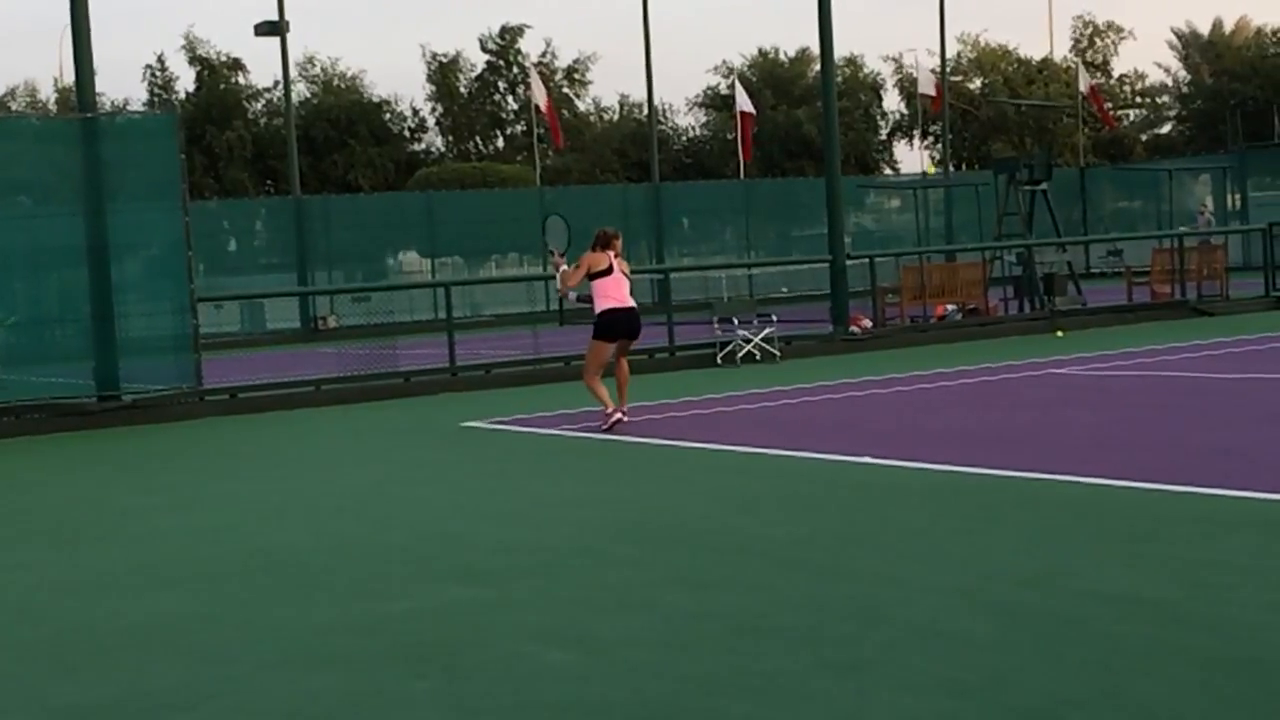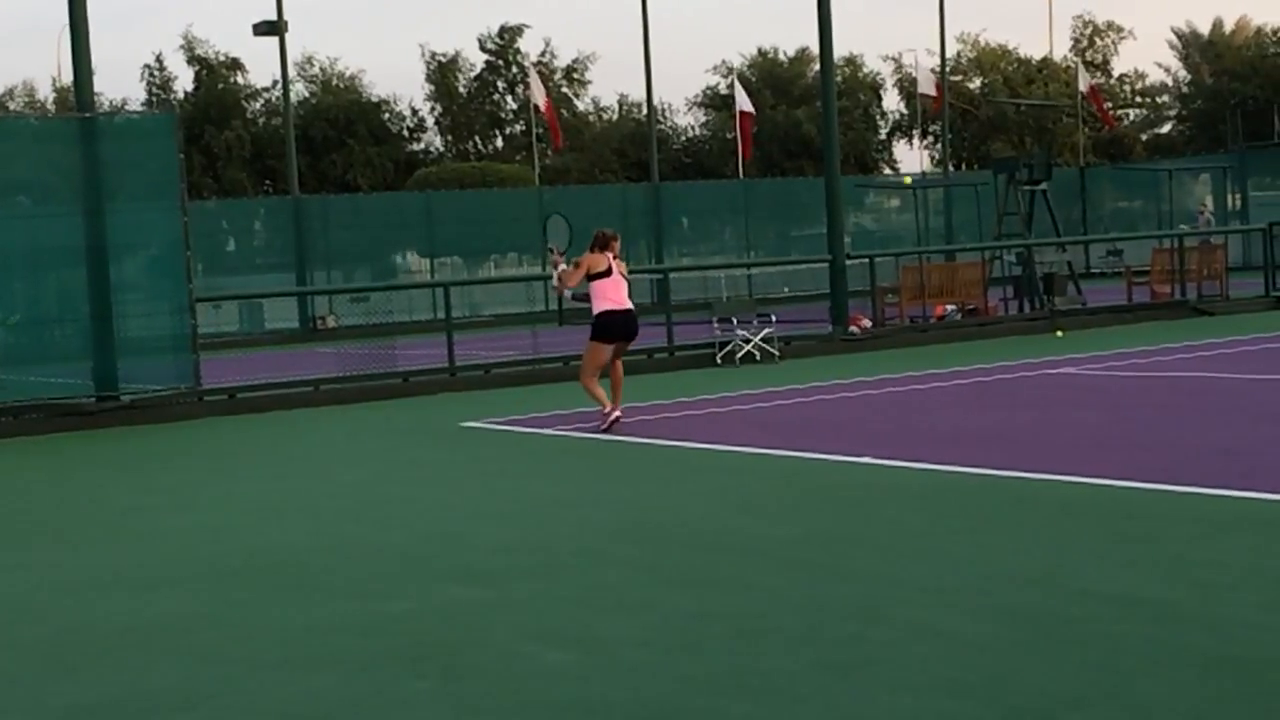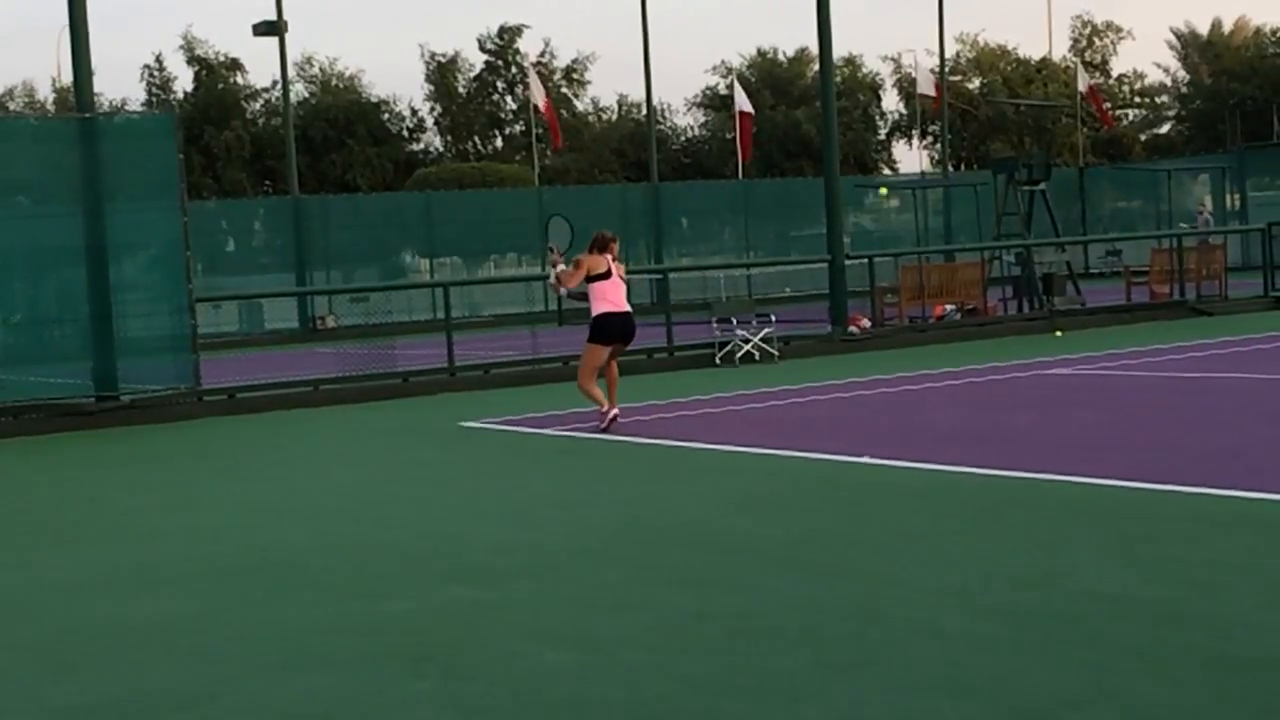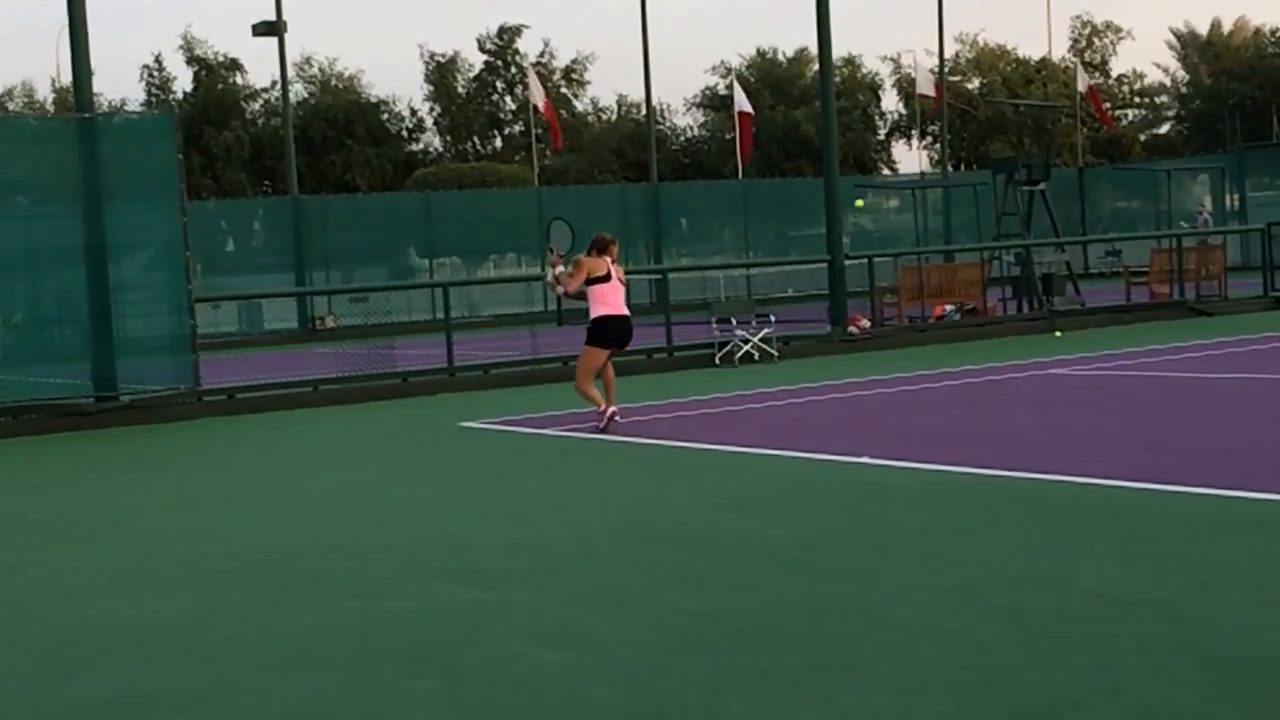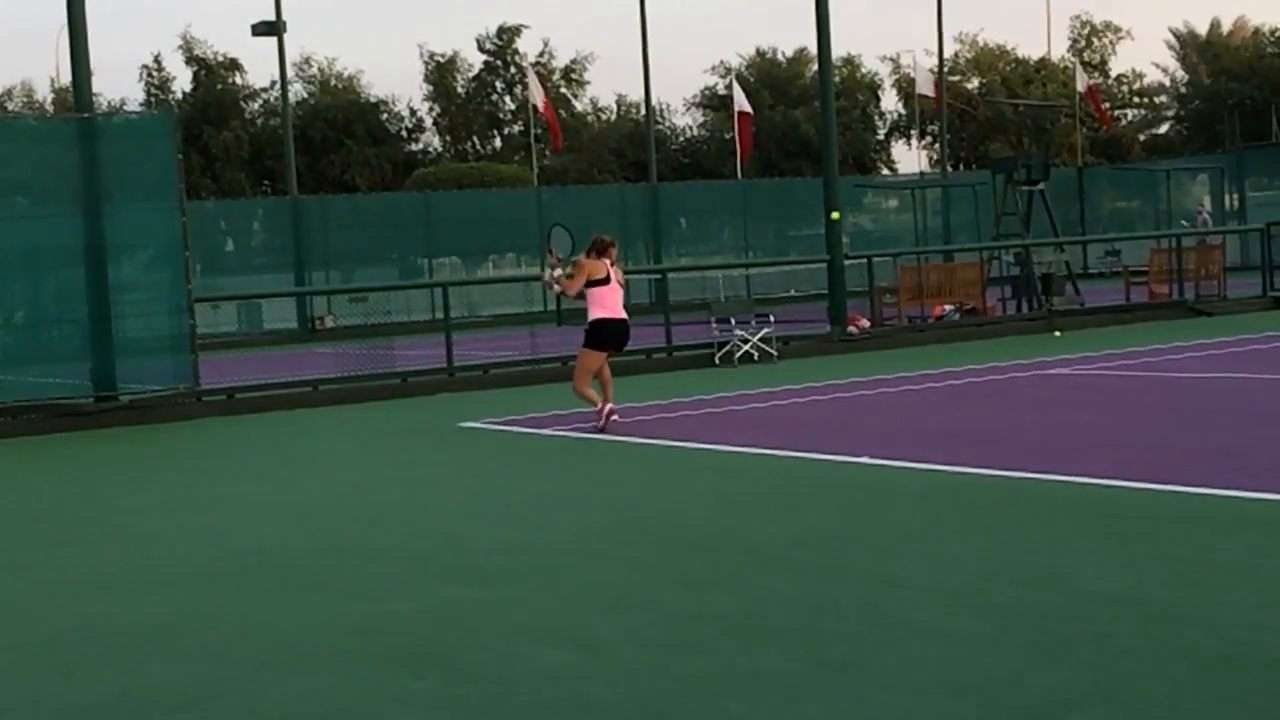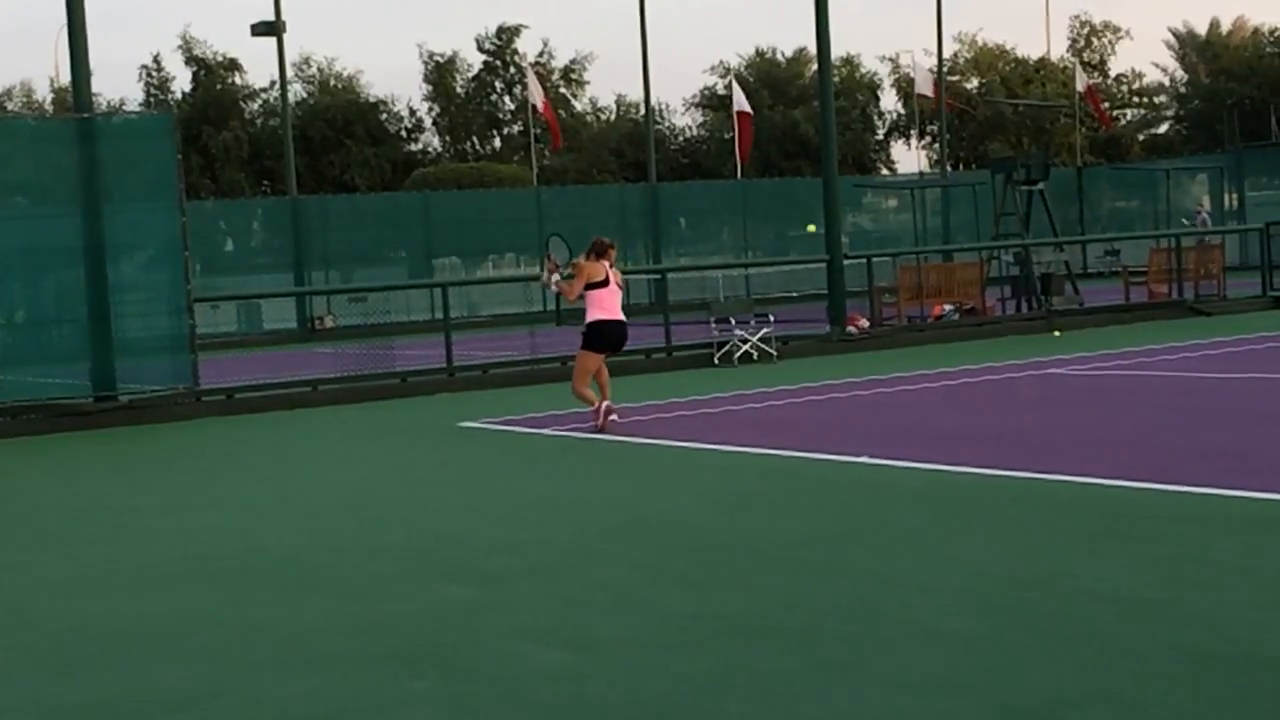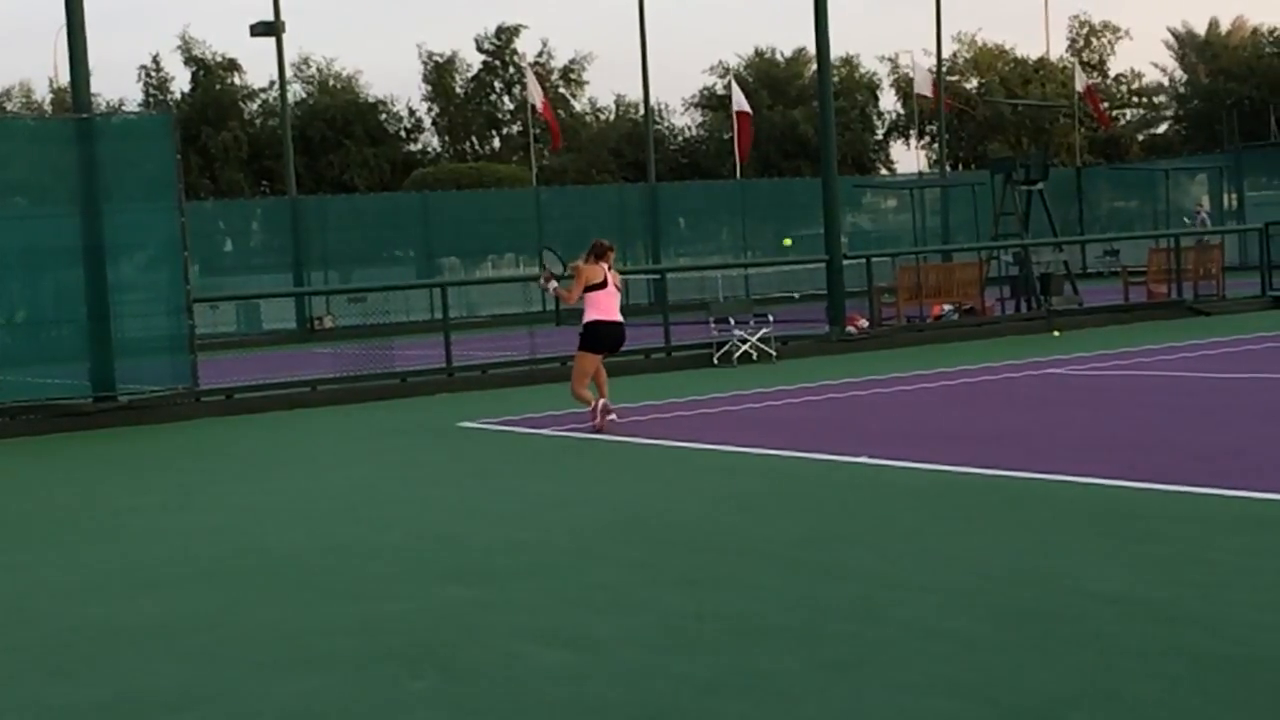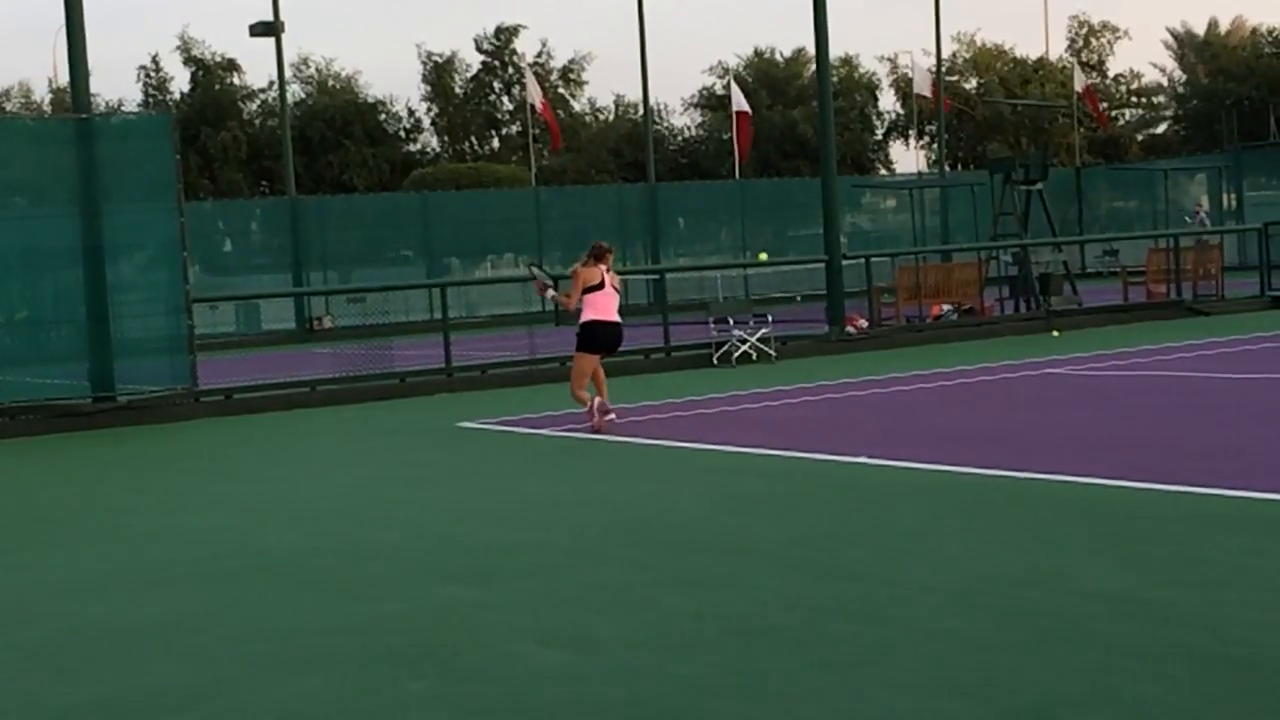
dt=0.1s
person 1, frame 1
left shoulder: (590, 258)
right shoulder: (624, 265)
left elbow: (569, 283)
left wrist: (561, 267)
left hip: (609, 319)
right hip: (632, 317)
left knee: (591, 377)
right knee: (619, 358)
left ankle: (611, 409)
right ankle: (621, 408)
person 1, frame 2
left shoulder: (589, 259)
right shoulder: (622, 266)
left elbow: (569, 283)
left wrist: (560, 266)
left hip: (607, 320)
right hip: (629, 319)
left knee: (588, 378)
right knee: (614, 359)
left ankle: (609, 408)
right ankle: (615, 408)
person 1, frame 3
left shoulder: (588, 260)
right shoulder: (620, 268)
left elbow: (570, 284)
left wrist: (559, 266)
right wrist: (563, 289)
left hip: (606, 322)
right hip: (627, 322)
left knee: (584, 381)
right knee: (608, 360)
left ankle: (606, 408)
right ankle: (613, 407)
person 1, frame 4
left shoulder: (588, 263)
right shoulder: (619, 270)
left elbow: (571, 287)
left wrist: (558, 268)
right wrist: (559, 288)
left hip: (604, 325)
right hip: (625, 325)
left knee: (582, 383)
right knee: (603, 361)
left ankle: (604, 407)
right ankle: (610, 408)
person 1, frame 5
left shoulder: (588, 265)
right shoulder: (618, 272)
left elbow: (571, 291)
left wrist: (557, 271)
right wrist: (558, 286)
left hip: (602, 327)
right hip: (622, 328)
left knee: (580, 386)
right knee: (600, 361)
left ankle: (602, 406)
right ankle: (609, 408)
person 1, frame 6
left shoulder: (587, 267)
right shoulder: (617, 274)
left elbow: (571, 295)
left wrist: (555, 276)
right wrist: (556, 285)
left hip: (599, 329)
right hip: (620, 330)
left knee: (579, 387)
right knee: (597, 361)
left ankle: (599, 405)
right ankle: (608, 408)
person 1, frame 7
left shoulder: (585, 270)
right shoulder: (616, 276)
left elbow: (571, 300)
left wrist: (552, 285)
left hip: (596, 330)
right hip: (618, 331)
left knee: (578, 389)
right knee: (595, 361)
left ankle: (596, 403)
right ankle: (607, 408)
person 1, frame 8
left shoulder: (583, 273)
right shoulder: (615, 278)
left elbow: (571, 305)
left wrist: (550, 293)
left hip: (593, 330)
right hip: (615, 331)
left knee: (577, 390)
right knee: (592, 362)
left ankle: (592, 403)
right ankle: (605, 408)
